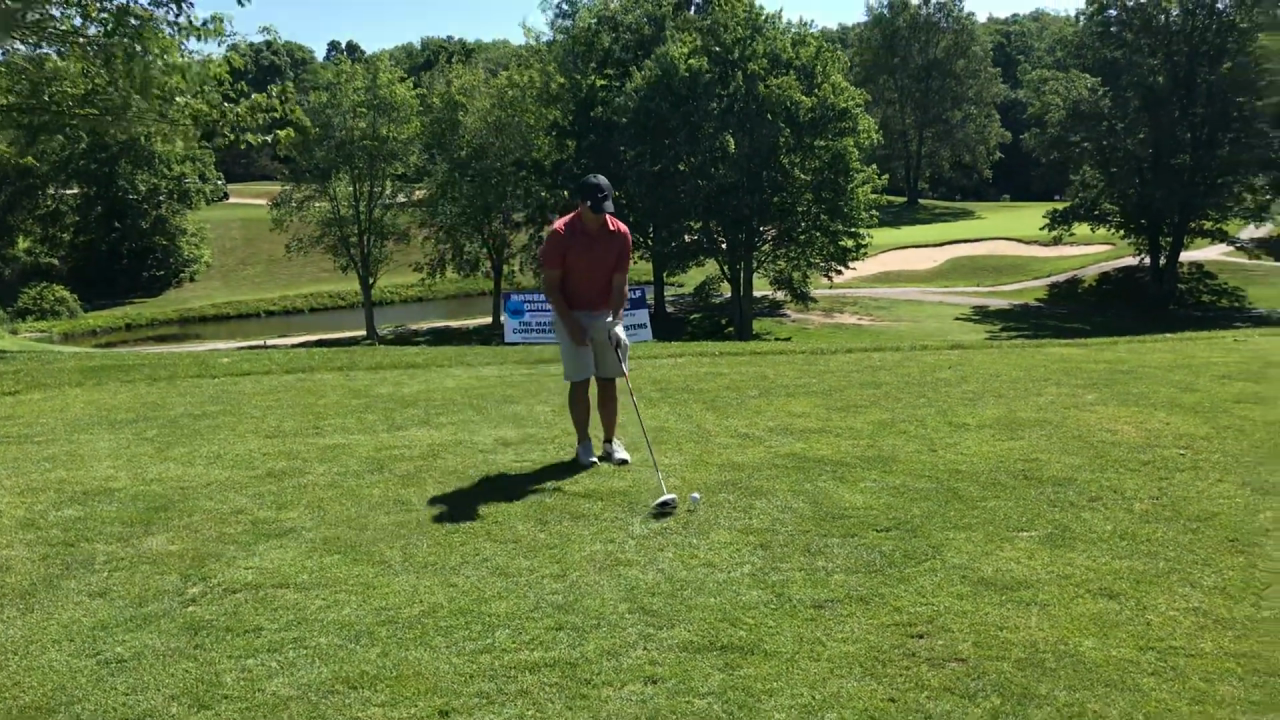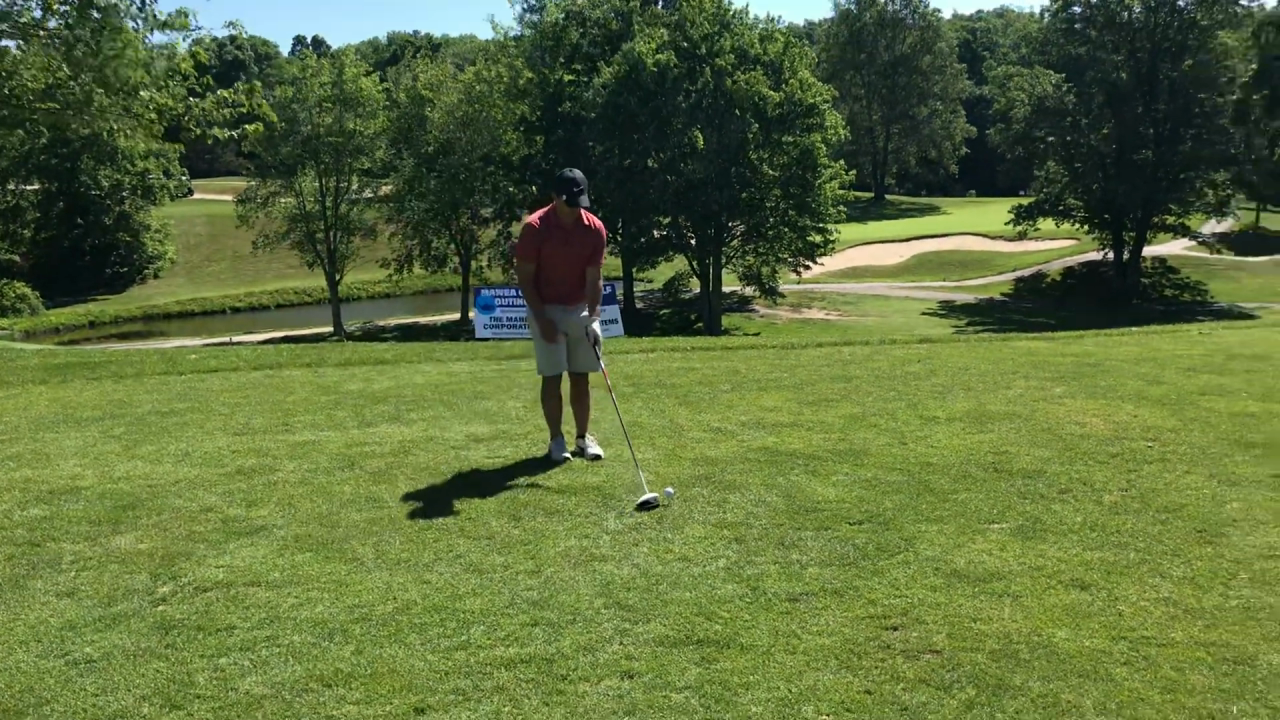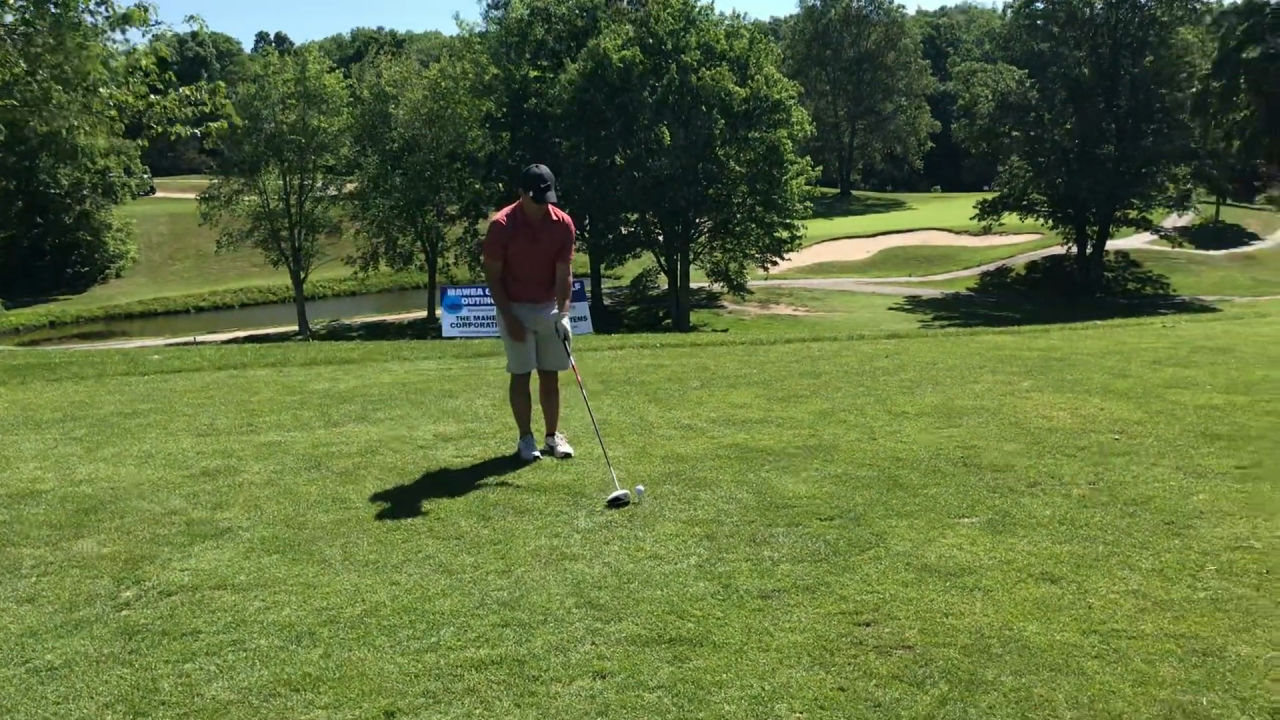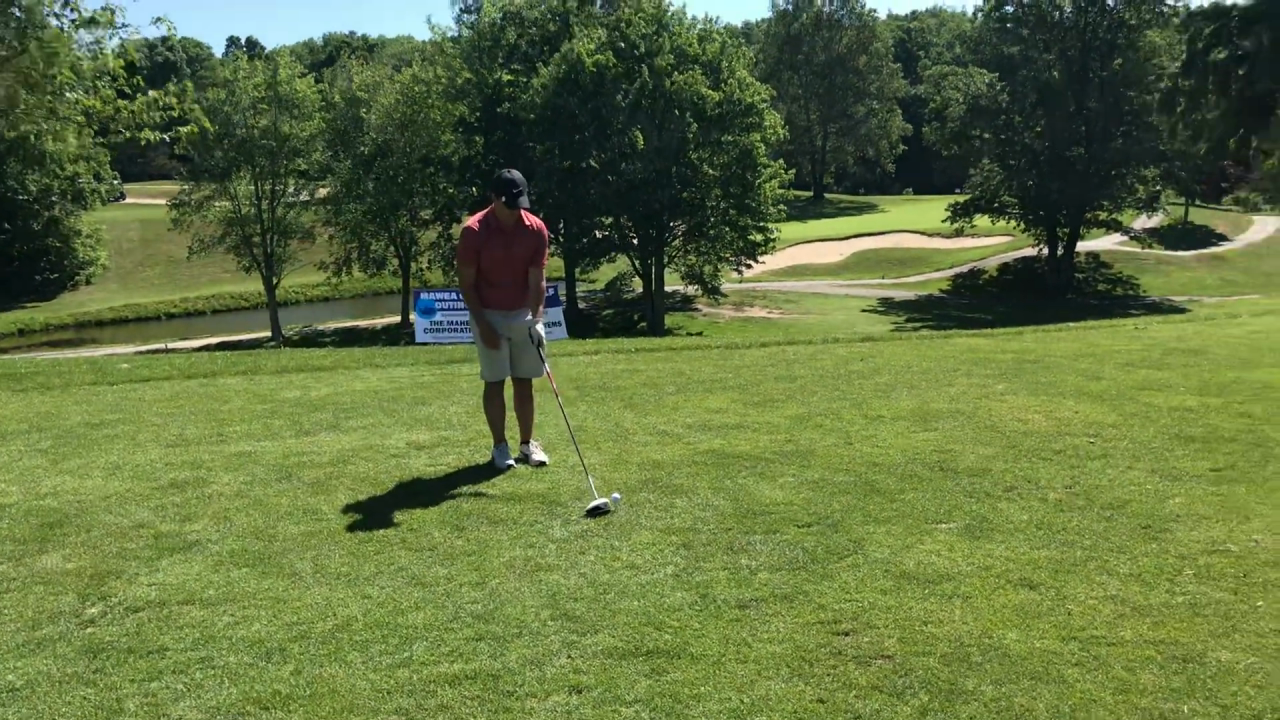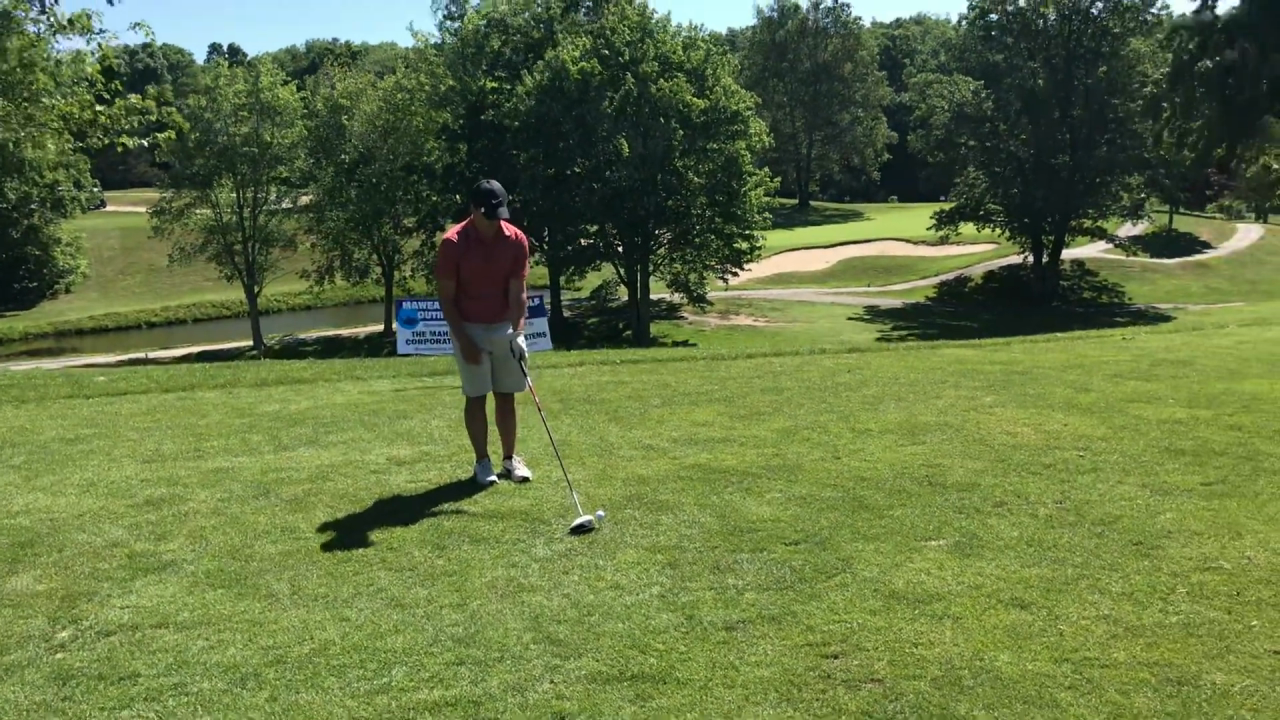
dt=0.3s
person 1, frame 1
left shoulder: (621, 234)
right shoulder: (560, 234)
left elbow: (620, 284)
right elbow: (551, 285)
left wrist: (616, 322)
right wrist: (571, 323)
left hip: (606, 315)
right hip: (571, 316)
left knee: (608, 382)
right knee: (580, 382)
left ankle: (610, 442)
right ankle: (584, 443)
person 1, frame 2
left shoulder: (595, 228)
right shoulder: (534, 227)
left elbow: (594, 279)
right elbow: (525, 279)
left wrist: (594, 317)
right wrist: (543, 319)
left hip: (579, 310)
right hip: (546, 310)
left knee: (581, 377)
right knee: (552, 377)
left ankle: (583, 437)
right ankle: (556, 439)
person 1, frame 3
left shoulder: (563, 224)
right shoulder: (502, 225)
left elbow: (564, 274)
right elbow: (493, 277)
left wrist: (564, 313)
right wrist: (509, 318)
left hip: (549, 308)
right hip: (515, 309)
left knee: (550, 375)
right knee: (520, 375)
left ankle: (553, 435)
right ankle: (525, 438)
person 1, frame 4
left shoulder: (536, 229)
right shoulder: (473, 231)
left elbow: (537, 279)
right elbow: (466, 284)
left wrist: (537, 319)
right wrist: (483, 325)
left hip: (523, 314)
right hip: (488, 315)
left knee: (524, 382)
right knee: (494, 382)
left ankle: (527, 443)
right ankle: (499, 446)
person 1, frame 5
left shoulder: (516, 240)
right shoulder: (453, 243)
left elbow: (518, 291)
right elbow: (446, 297)
left wrist: (518, 331)
right wrist: (462, 340)
left hip: (504, 327)
right hip: (469, 329)
left knee: (506, 397)
right knee: (476, 397)
left ankle: (510, 458)
right ankle: (482, 461)
